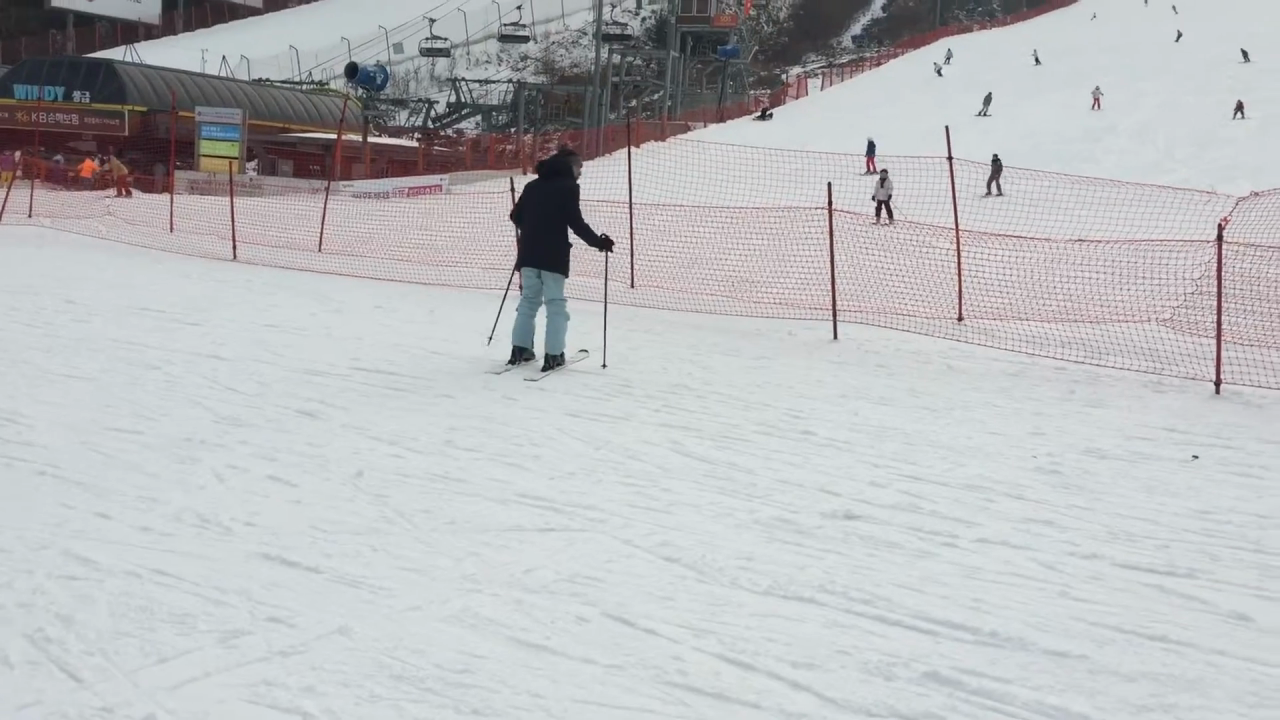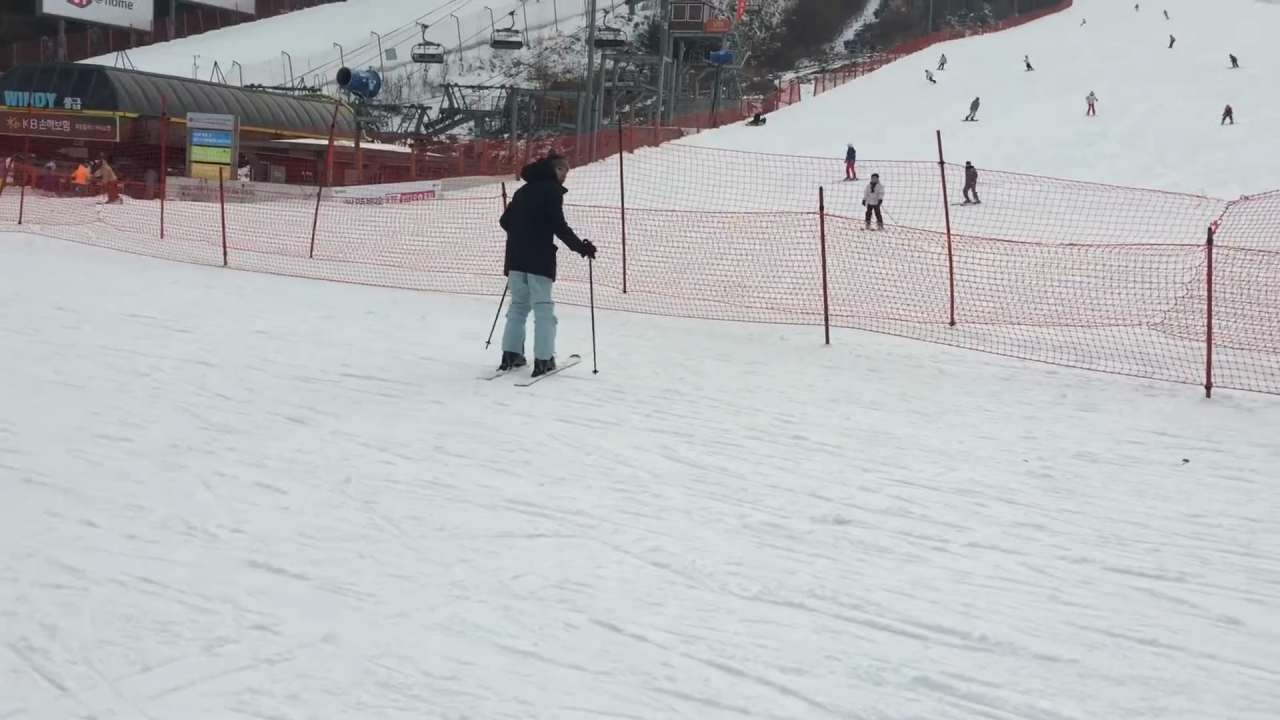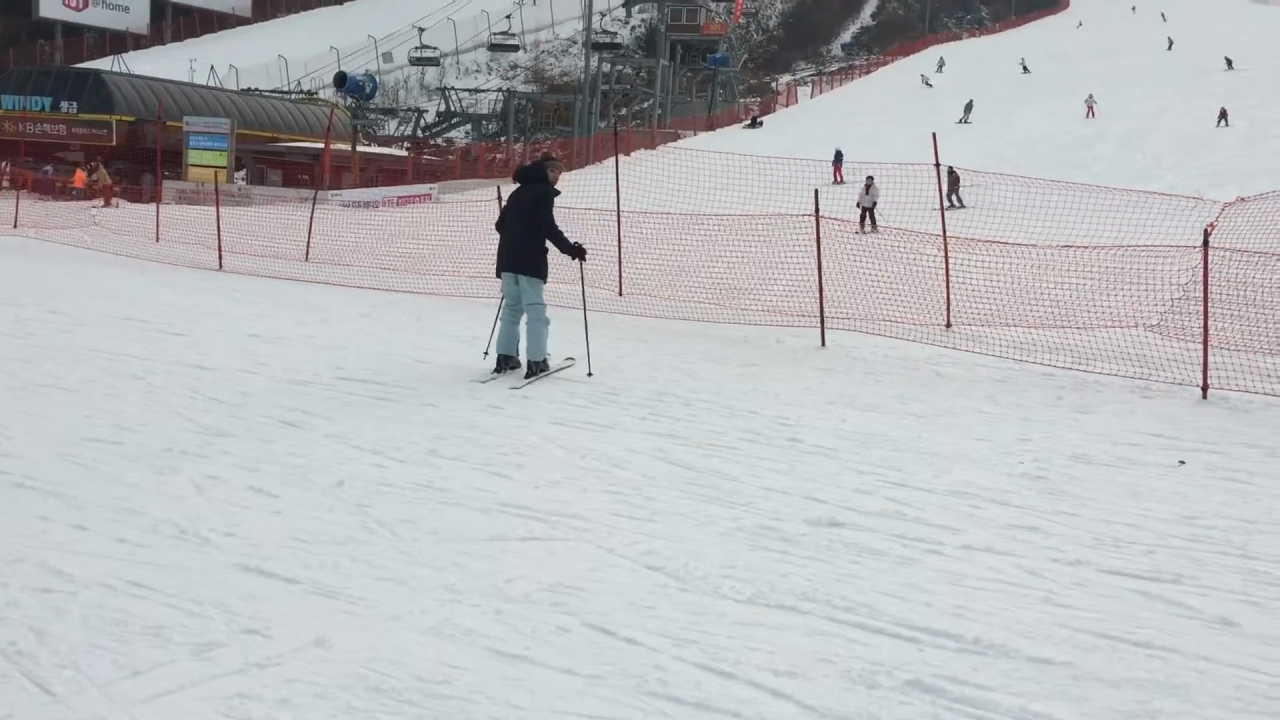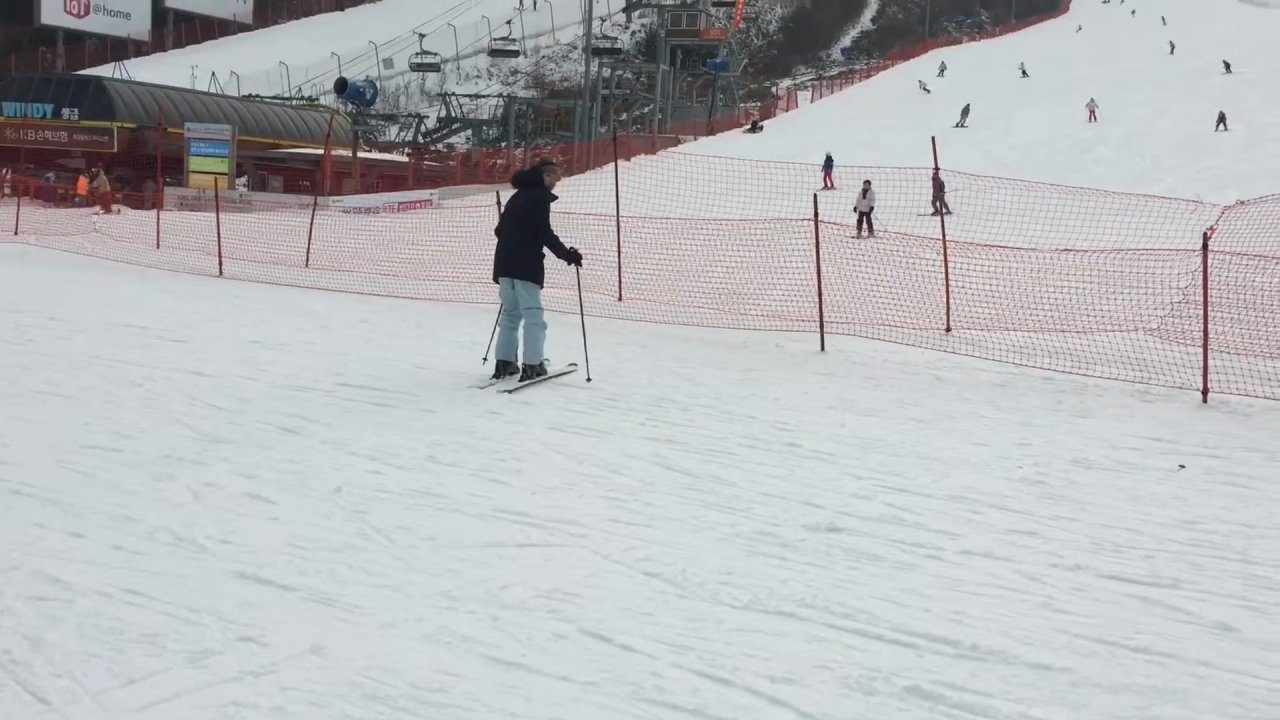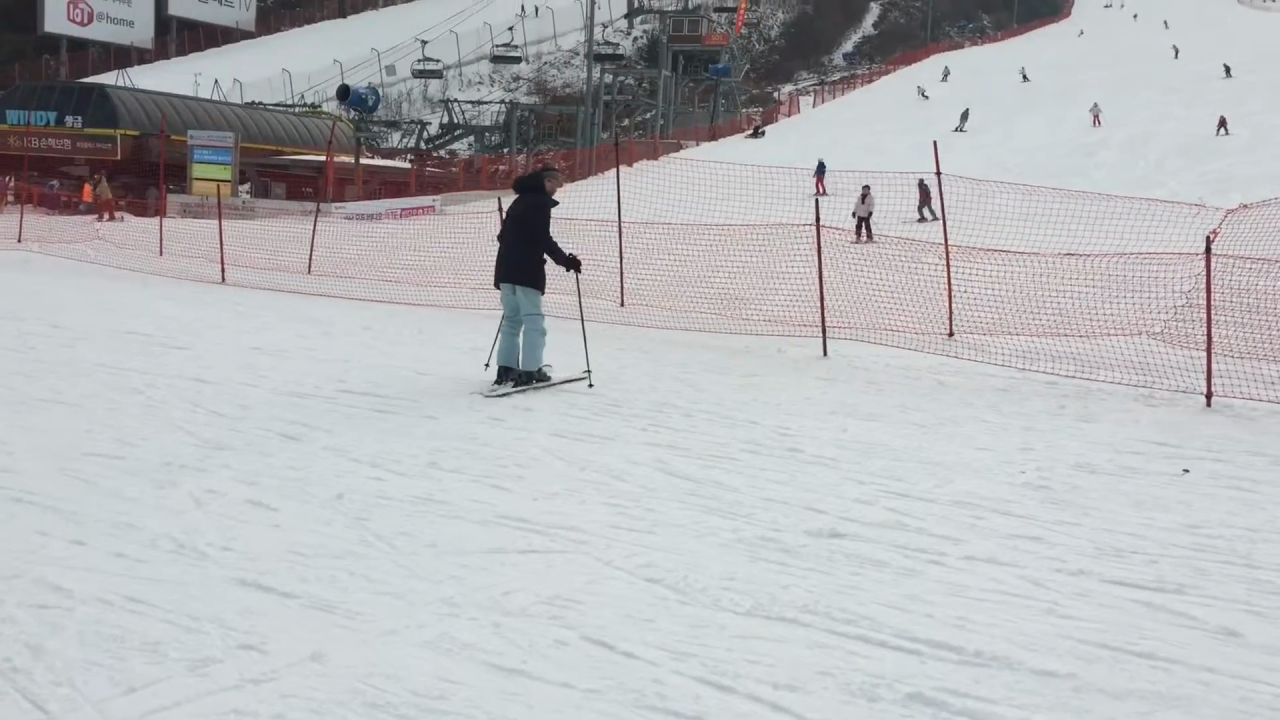
dt=0.1s
person 1, frame 1
left shoulder: (534, 185)
right shoulder: (568, 186)
left elbow: (516, 214)
right elbow: (575, 222)
right wrist: (598, 242)
left hip: (529, 251)
right hip: (553, 252)
left knee: (529, 299)
right knee: (555, 303)
left ankle: (520, 349)
right ankle: (553, 354)
person 1, frame 2
left shoulder: (523, 190)
right shoulder: (552, 189)
left elbow: (505, 220)
right elbow: (558, 225)
right wrist: (581, 246)
left hip: (516, 255)
right hip: (539, 257)
left knee: (518, 305)
right knee: (543, 307)
left ankle: (511, 354)
right ankle: (543, 359)
person 1, frame 3
left shoulder: (518, 192)
right shoulder: (543, 192)
left elbow: (501, 224)
right elbow: (549, 227)
right wrist: (571, 249)
left hip: (508, 257)
right hip: (530, 259)
left knee: (512, 307)
right knee: (535, 309)
left ankle: (505, 357)
right ankle: (536, 361)
person 1, frame 4
left shoulder: (517, 197)
right shoulder: (539, 196)
left elbow: (500, 229)
right elbow: (544, 232)
right wrist: (566, 254)
left hip: (505, 262)
right hip: (526, 264)
left knee: (510, 313)
right knee: (533, 314)
left ankle: (504, 363)
right ankle: (532, 364)
person 1, frame 5
left shoulder: (519, 202)
right shoulder: (540, 202)
left elbow: (503, 235)
right elbow: (543, 238)
right wrist: (565, 260)
left hip: (507, 268)
right hip: (528, 270)
left knee: (512, 319)
right knee: (533, 319)
left ankle: (506, 369)
right ankle: (530, 370)
